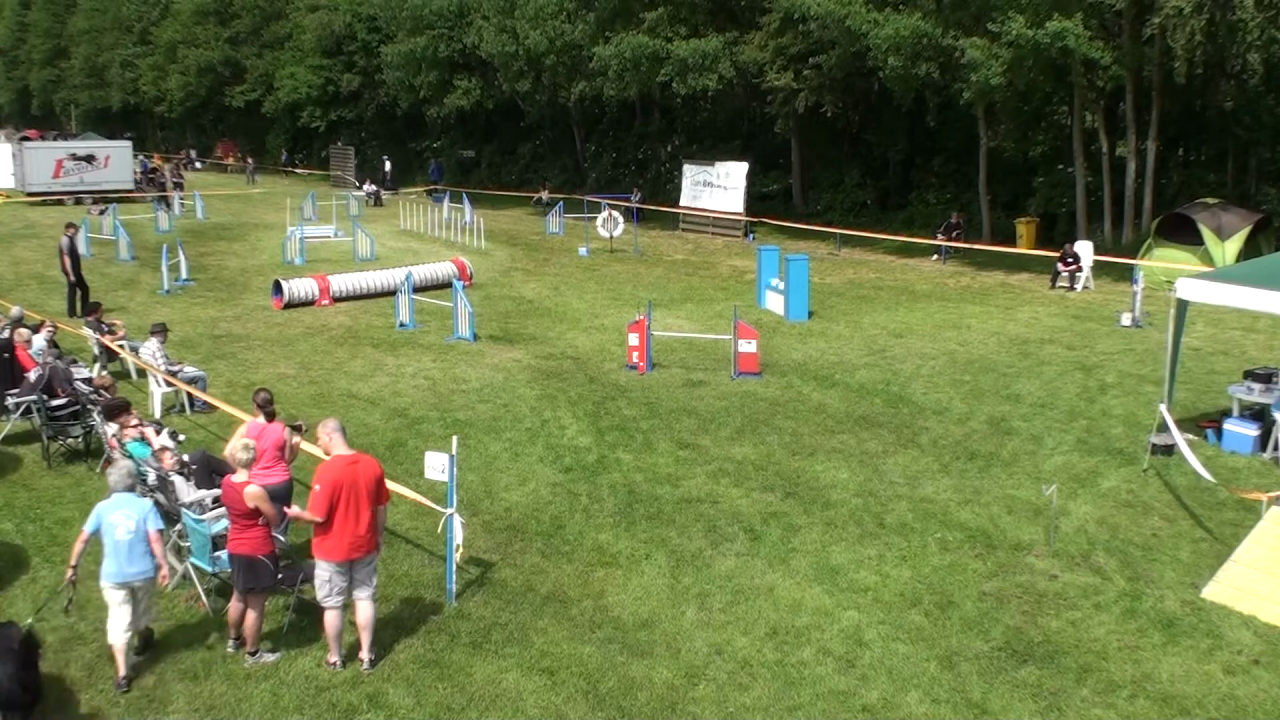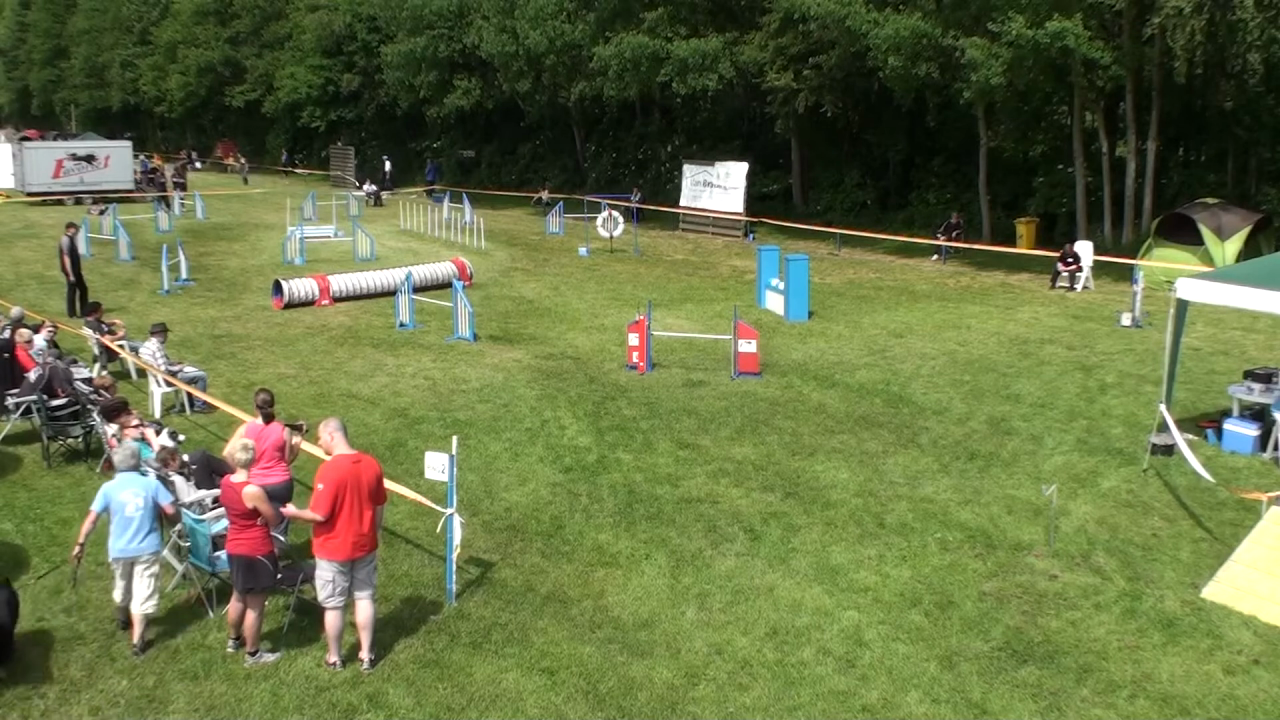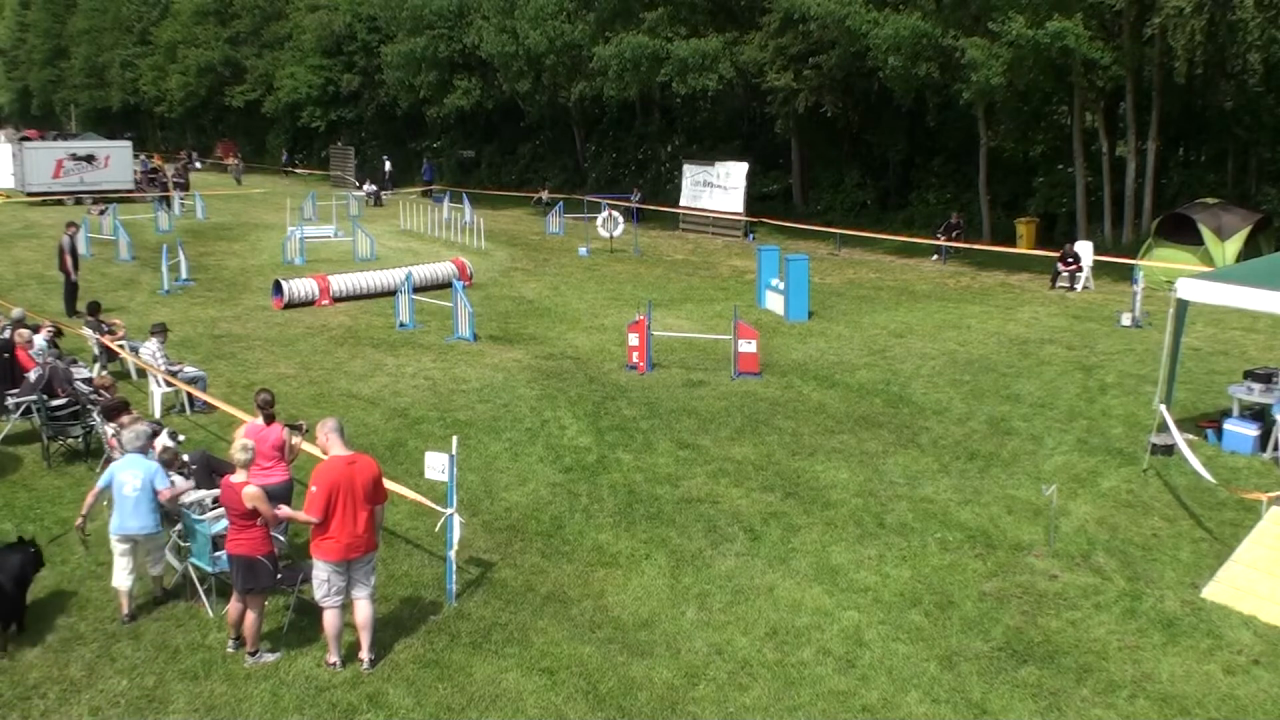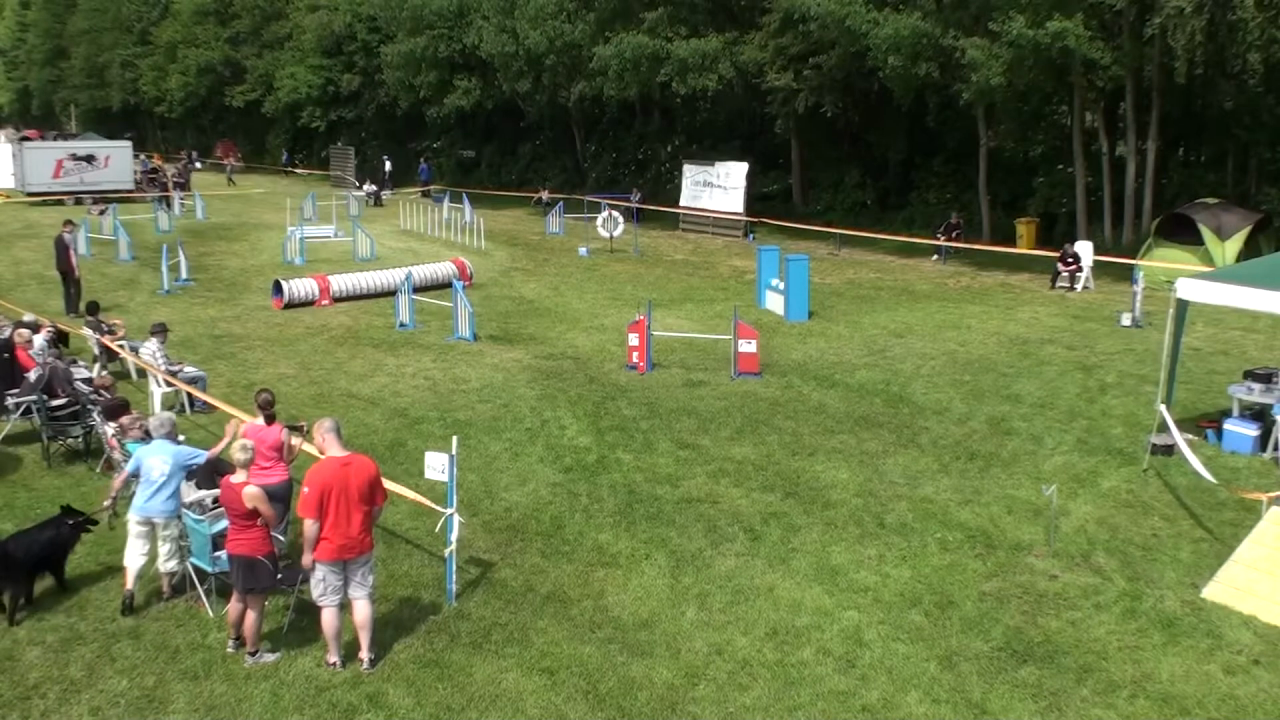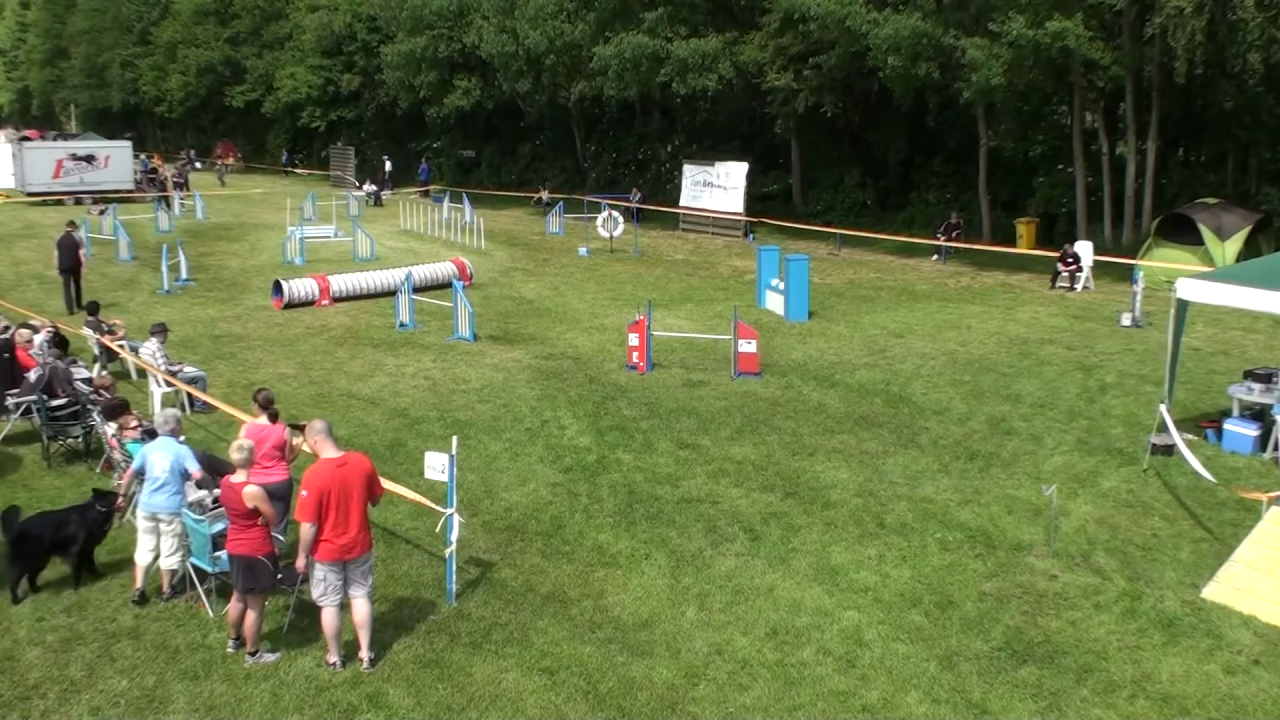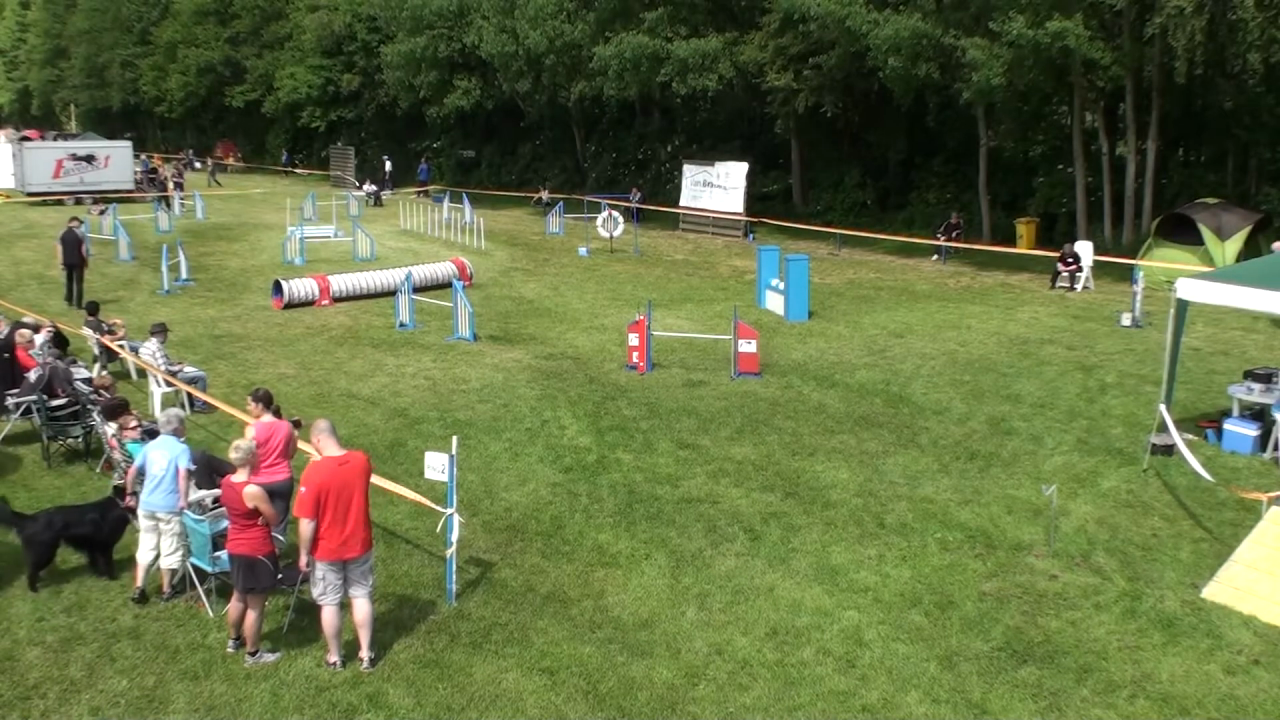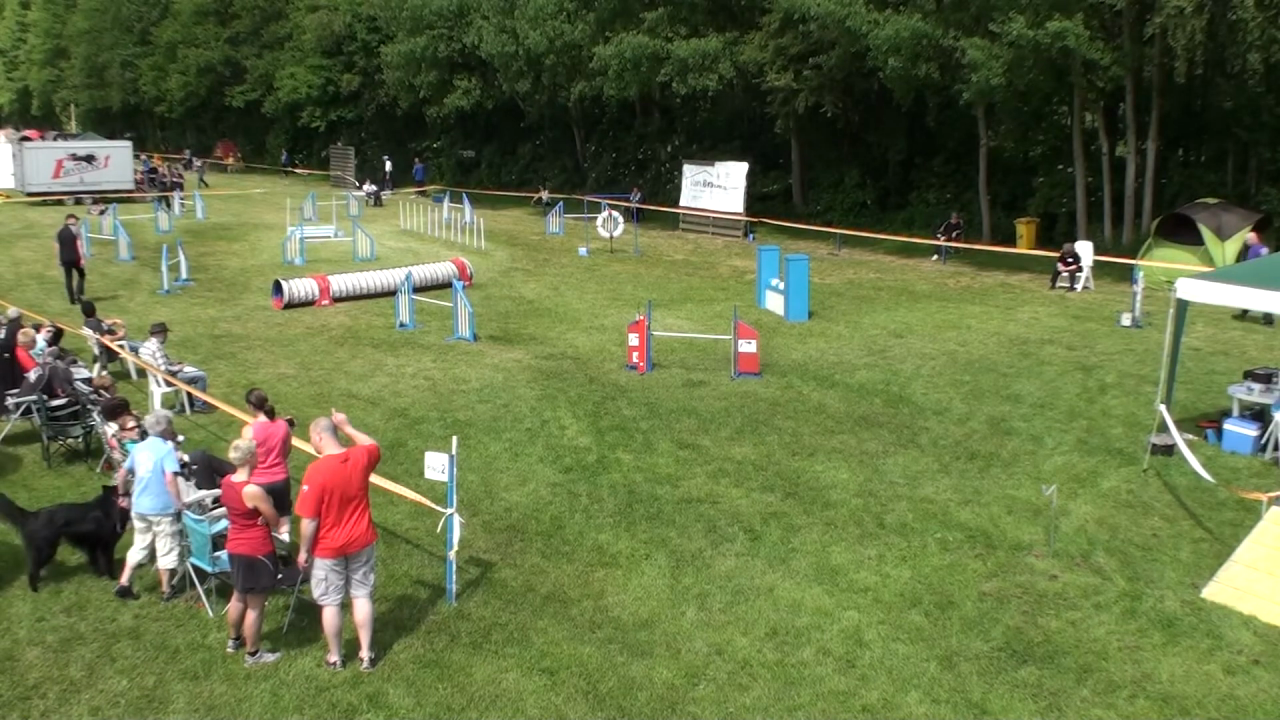
dt=0.5s
person 1, frame 1
left shoulder: (327, 470)
right shoulder: (372, 464)
left elbow: (318, 516)
right elbow: (381, 507)
left wrist: (297, 514)
right wrist: (378, 536)
left hip: (333, 549)
right hip: (365, 545)
left knee: (332, 605)
right knee: (364, 598)
left ankle: (335, 657)
right ankle: (367, 655)
person 1, frame 2
left shoulder: (330, 469)
right shoulder: (371, 464)
left elbow: (320, 515)
right elbow: (378, 507)
left wrist: (295, 513)
left hip: (334, 548)
right hip: (364, 545)
left knee: (333, 604)
right knee: (364, 597)
left ankle: (334, 657)
right ankle: (366, 655)
person 1, frame 3
left shoulder: (324, 471)
right shoulder: (370, 464)
left elbow: (314, 517)
right elbow: (378, 507)
left wrist: (290, 514)
right wrist: (375, 536)
left hip: (331, 549)
right hip: (363, 545)
left knee: (331, 604)
right knee: (363, 598)
left ankle: (334, 657)
right ankle: (366, 655)
person 1, frame 4
left shoulder: (317, 472)
right shoulder: (367, 465)
left elbow: (311, 520)
right elbow: (378, 507)
left wrist: (307, 552)
left hip: (327, 550)
right hip: (360, 545)
left knee: (329, 604)
right knee: (361, 598)
left ankle: (334, 658)
right ankle: (366, 655)
person 1, frame 5
left shoulder: (314, 475)
right shoulder: (362, 462)
left elbow: (308, 523)
right elbow: (376, 498)
left wrist: (302, 555)
left hip: (327, 550)
right hip: (359, 545)
left knee: (329, 604)
right knee: (361, 597)
left ankle: (334, 657)
right ankle: (366, 654)
person 1, frame 6
left shoulder: (314, 472)
right shoulder: (362, 461)
left elbow: (307, 520)
left wrist: (304, 552)
left hip: (327, 550)
right hip: (360, 545)
left knee: (329, 602)
right knee: (361, 596)
left ankle: (335, 657)
right ankle: (366, 654)
person 1, frame 7
left shoulder: (317, 471)
right shoulder: (362, 457)
left elbow: (309, 519)
right elbow: (372, 447)
left wrist: (304, 550)
right wrist: (347, 427)
left hip: (328, 548)
right hip: (361, 543)
left knee: (330, 603)
right knee: (362, 596)
left ankle: (335, 657)
right ankle: (366, 654)
person 2, frame 1
left shoulder: (226, 482)
right shoulder: (254, 490)
right elbow: (275, 519)
left hip: (235, 547)
right hip: (257, 552)
left knee: (239, 597)
right knee: (255, 606)
left ankle: (233, 640)
right ankle: (252, 654)
person 2, frame 2
left shoulder: (225, 482)
right shoulder: (253, 490)
right elbow: (274, 519)
left hip: (234, 547)
right hip: (256, 552)
left knee: (238, 596)
right knee: (255, 606)
left ankle: (233, 640)
right ankle: (252, 654)
person 2, frame 3
left shoulder: (225, 482)
right shoulder: (252, 491)
right elbow: (274, 519)
left hip: (234, 547)
right hip: (255, 553)
left knee: (239, 597)
right knee: (255, 606)
left ankle: (233, 640)
right ankle: (253, 654)
person 2, frame 4
left shoulder: (225, 483)
right shoulder: (253, 491)
right elbow: (274, 520)
left hip: (234, 547)
right hip: (256, 552)
left knee: (238, 596)
right knee: (255, 606)
left ankle: (233, 640)
right ankle: (252, 654)
person 2, frame 5
left shoulder: (225, 483)
right shoulder: (253, 491)
right elbow: (274, 519)
left hip: (234, 547)
right hip: (256, 552)
left knee: (239, 596)
right knee: (255, 605)
left ankle: (233, 640)
right ankle: (253, 654)
person 2, frame 6
left shoulder: (226, 482)
right shoulder: (254, 491)
right elbow: (275, 519)
left hip: (235, 547)
right hip: (256, 552)
left knee: (239, 596)
right knee: (255, 606)
left ankle: (233, 640)
right ankle: (253, 654)
person 2, frame 7
left shoulder: (226, 482)
right shoulder: (253, 491)
right elbow: (275, 521)
left hip: (235, 547)
right hip: (256, 552)
left knee: (239, 596)
right knee: (255, 605)
left ankle: (233, 640)
right ankle: (252, 654)
person 3, frame 1
left shoulder: (102, 508)
right shoulder: (146, 506)
left elbow: (82, 539)
right elbow: (155, 539)
left wrist: (72, 566)
right wrist: (163, 565)
left hip: (113, 575)
right hip: (143, 571)
left knee: (119, 622)
right knee: (142, 611)
left ankle: (122, 675)
right ankle: (143, 640)
person 3, frame 2
left shoulder: (108, 488)
right shoulder: (151, 484)
left elbow: (92, 519)
right elbow: (171, 511)
left wrist: (80, 544)
right wrist: (172, 517)
left hip: (119, 550)
right hip: (147, 549)
left knee: (122, 587)
right knee: (143, 594)
left ankle: (123, 619)
right ankle: (137, 641)
person 3, frame 3
left shoulder: (115, 467)
right shoulder: (153, 467)
left elbow: (94, 493)
right elbow: (166, 496)
left wrist: (83, 516)
left hip: (120, 528)
right hip: (148, 527)
left knee: (123, 569)
right knee: (154, 561)
left ankle: (126, 612)
right ankle: (158, 593)
person 3, frame 4
left shoulder: (141, 452)
right shoulder: (180, 452)
left elbow: (122, 478)
right elbow: (211, 455)
left wrist: (112, 498)
right wrist: (227, 437)
left hip: (140, 510)
right hip: (166, 512)
left knee: (135, 552)
right knee: (167, 552)
left ankle: (128, 590)
right ankle: (166, 590)
person 3, frame 5
left shoulder: (147, 448)
right shoulder: (181, 450)
left elbow: (129, 475)
right elbow: (197, 475)
left wrist: (122, 496)
left hip: (146, 506)
right hip: (170, 509)
left knee: (145, 548)
right knee: (170, 551)
left ankle: (138, 590)
right ankle: (167, 591)
person 3, frame 6
left shoulder: (150, 446)
right shoulder: (181, 448)
left elbow: (132, 472)
right elbow: (183, 475)
left wrist: (129, 494)
right wrist: (183, 500)
left hip: (146, 505)
right hip: (170, 507)
left knee: (146, 547)
right knee: (170, 549)
left ankle: (139, 588)
right ankle: (167, 590)
person 3, frame 7
left shoulder: (138, 448)
right shoulder: (166, 450)
left elbow: (122, 474)
right elbow: (170, 478)
right wrist: (178, 502)
left hip: (139, 508)
right hip: (161, 509)
left knee: (140, 546)
right knee: (167, 549)
left ankle: (123, 583)
right ankle: (167, 590)
